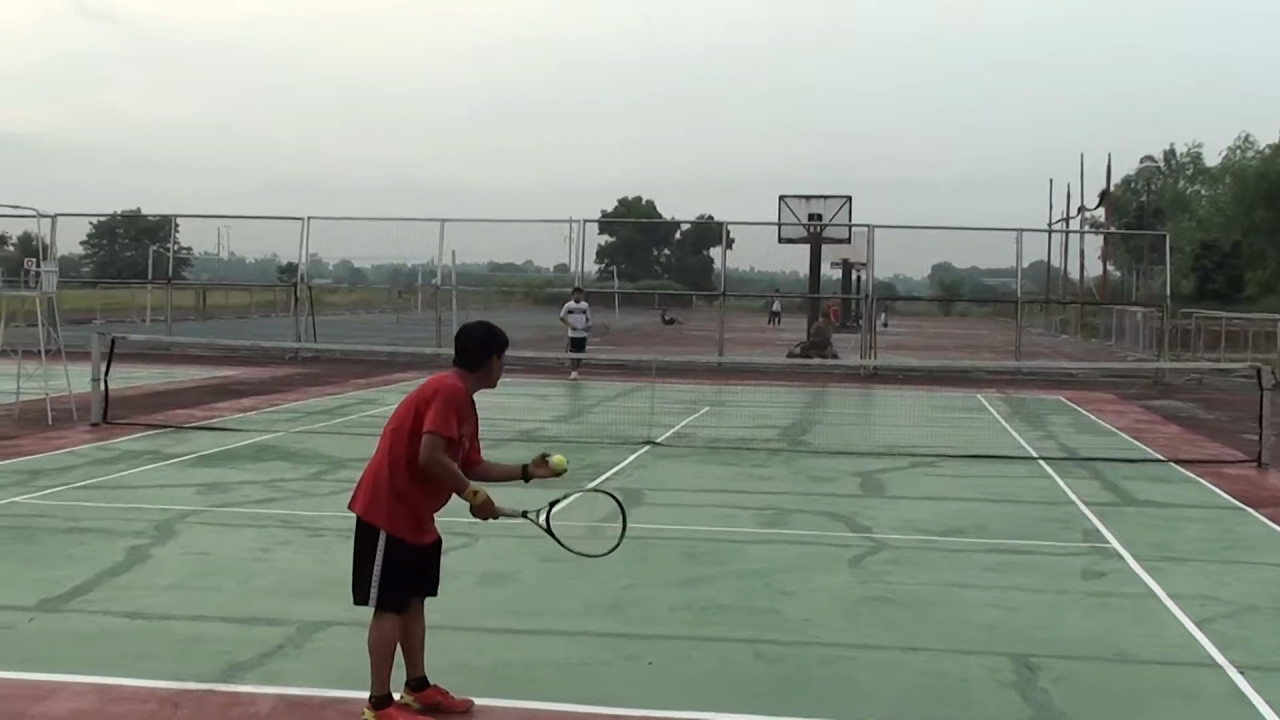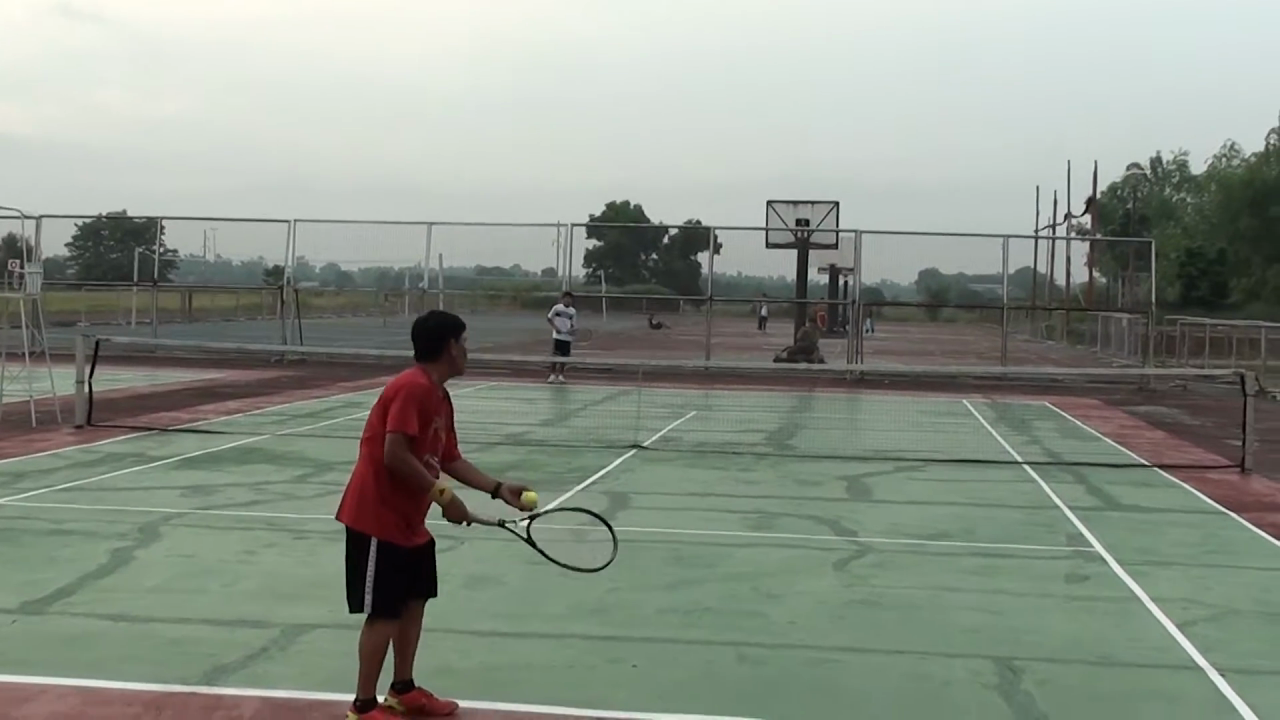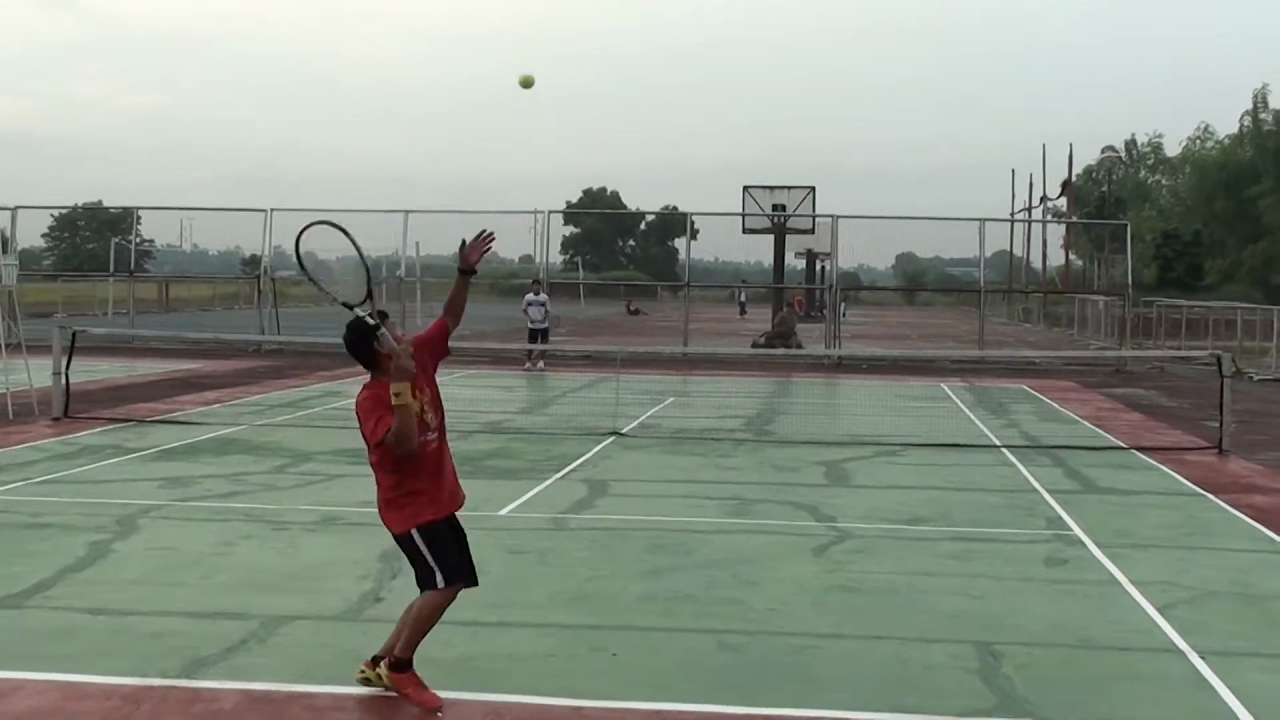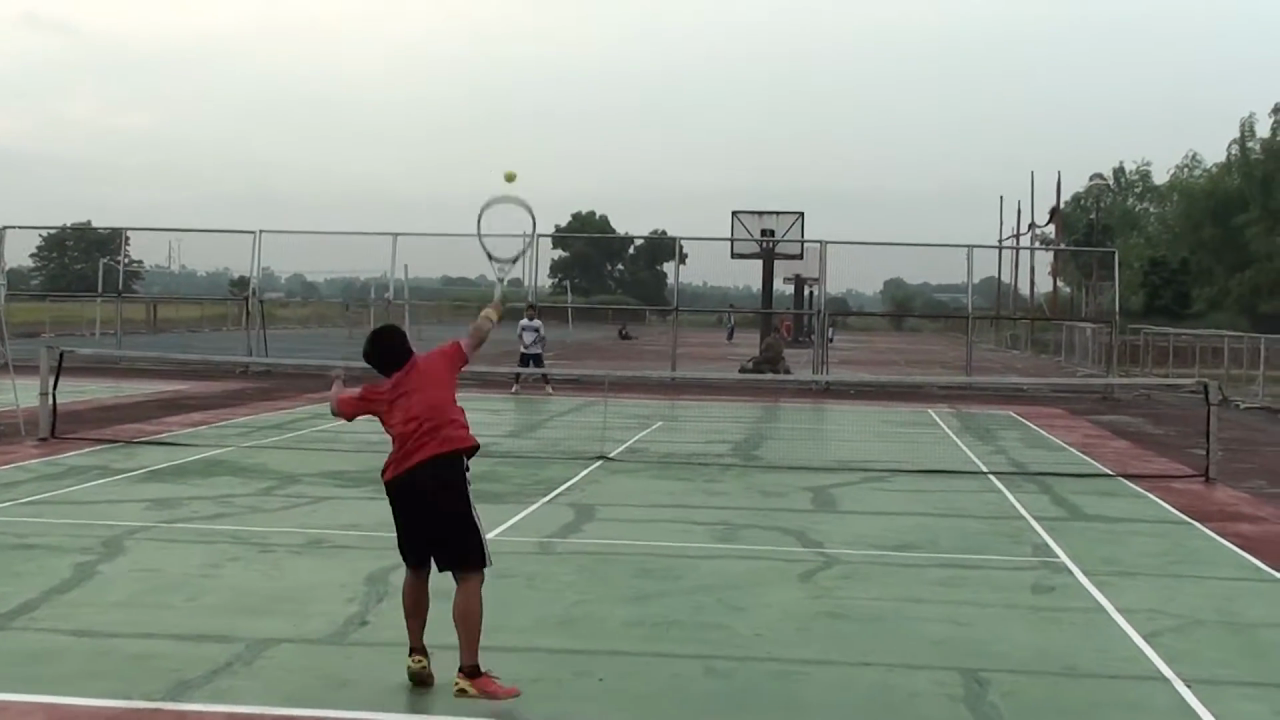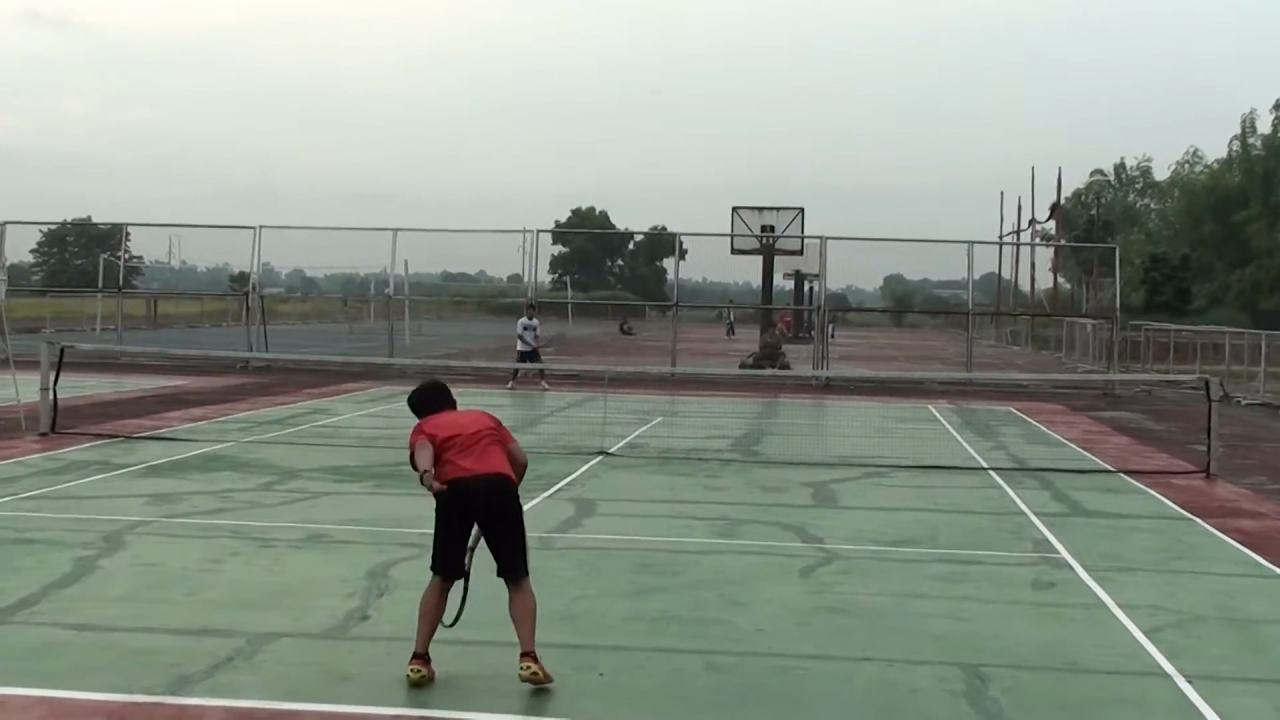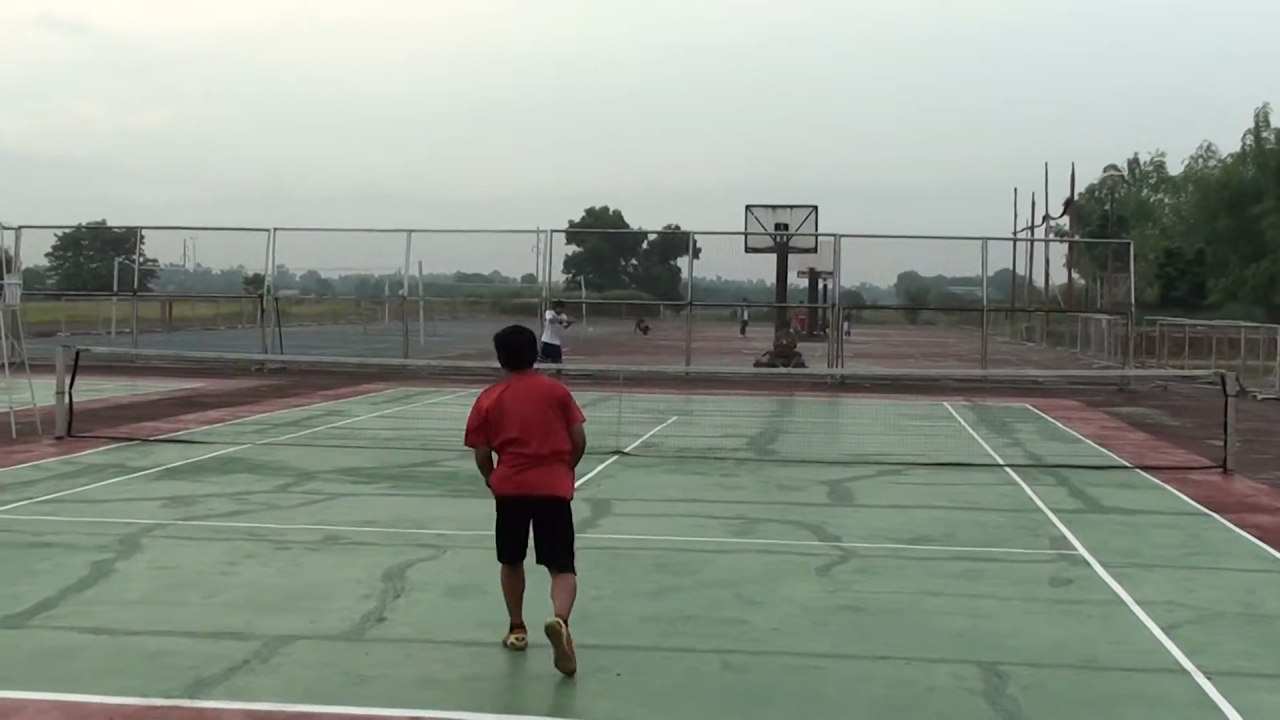
dt=0.5s
person 1, frame 1
left shoulder: (463, 400)
right shoulder: (449, 391)
left elbow: (472, 465)
right elbow: (430, 456)
left wrist: (527, 471)
right wrist: (475, 496)
left hip: (415, 515)
right hip: (388, 511)
left knee: (413, 600)
right knee: (390, 606)
person 1, frame 2
left shoulder: (440, 396)
right shoulder: (413, 388)
left elbow: (450, 460)
right elbow: (393, 456)
left wrist: (499, 490)
right wrist: (444, 498)
left hip: (408, 521)
right hip: (377, 518)
left knee: (412, 603)
right knee: (384, 612)
person 1, frame 3
left shoulder: (419, 358)
right shoulder: (371, 399)
left elbow: (450, 316)
right elbow: (405, 444)
left wrist: (466, 270)
right wrist: (398, 384)
left hip: (441, 502)
right hip: (411, 508)
left knee: (442, 589)
right knee: (445, 585)
left ankle: (383, 663)
right ankle: (393, 663)
person 1, frame 4
left shoulder: (377, 393)
right shoulder: (435, 362)
left elbow: (338, 407)
right elbow: (477, 334)
left wrist: (336, 384)
right wrist: (492, 311)
left hip: (400, 479)
right hip: (441, 467)
left knee: (416, 568)
right knee: (470, 572)
left ankle: (417, 655)
right ankle: (470, 674)
person 1, frame 5
left shoulder: (423, 428)
right shoulder: (485, 417)
left elbow: (425, 452)
right elbow: (521, 461)
left wrist: (427, 475)
left hip: (454, 491)
right hip: (499, 486)
left knee: (442, 578)
right knee: (518, 580)
left ankle: (419, 660)
right ankle: (529, 660)
person 1, frame 6
left shoulder: (488, 399)
right shoulder: (557, 390)
left elbow: (481, 456)
right elbow: (578, 442)
left wrist: (493, 480)
left hip: (509, 489)
right hip: (554, 489)
left knee: (511, 561)
right knee: (562, 569)
left ankle: (516, 629)
right ankle: (559, 620)
